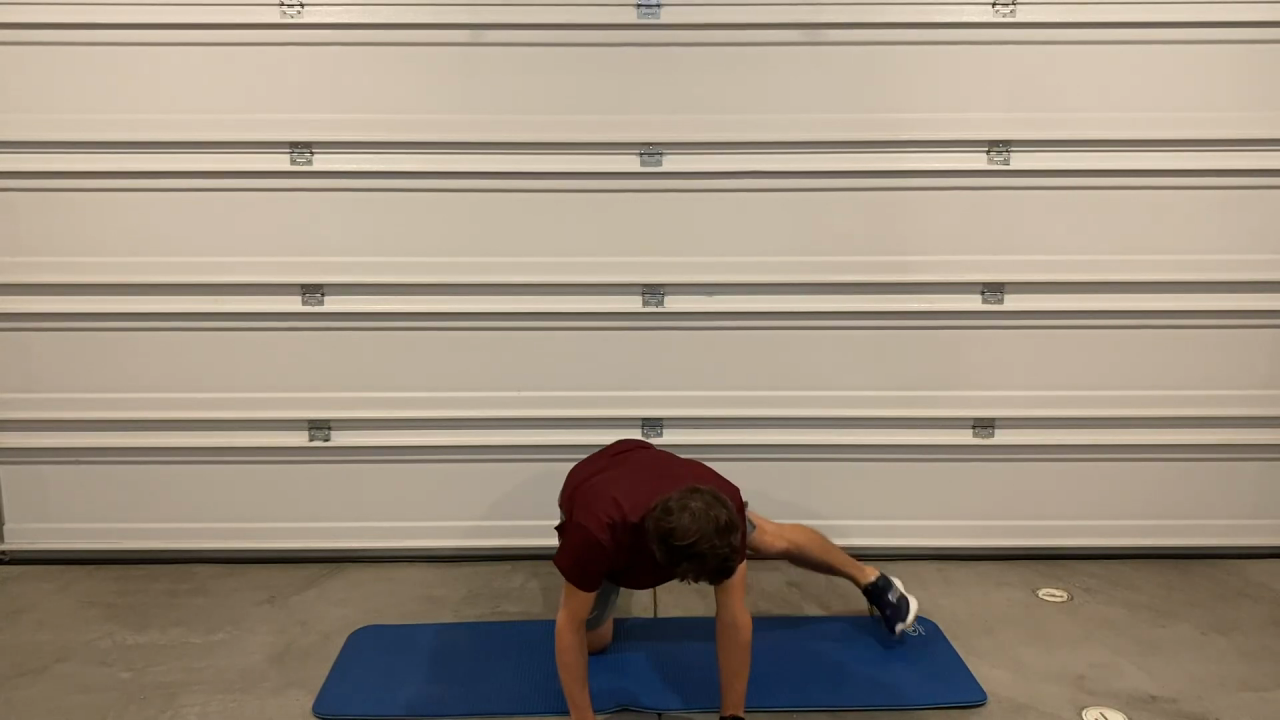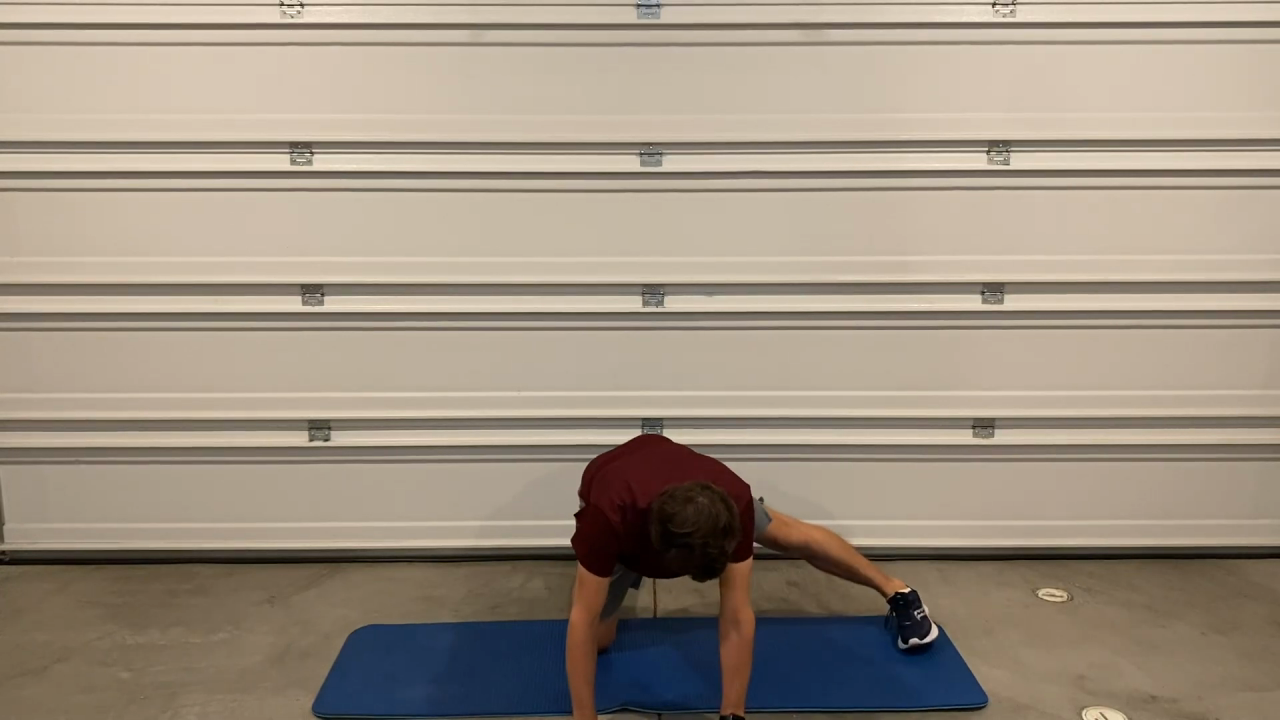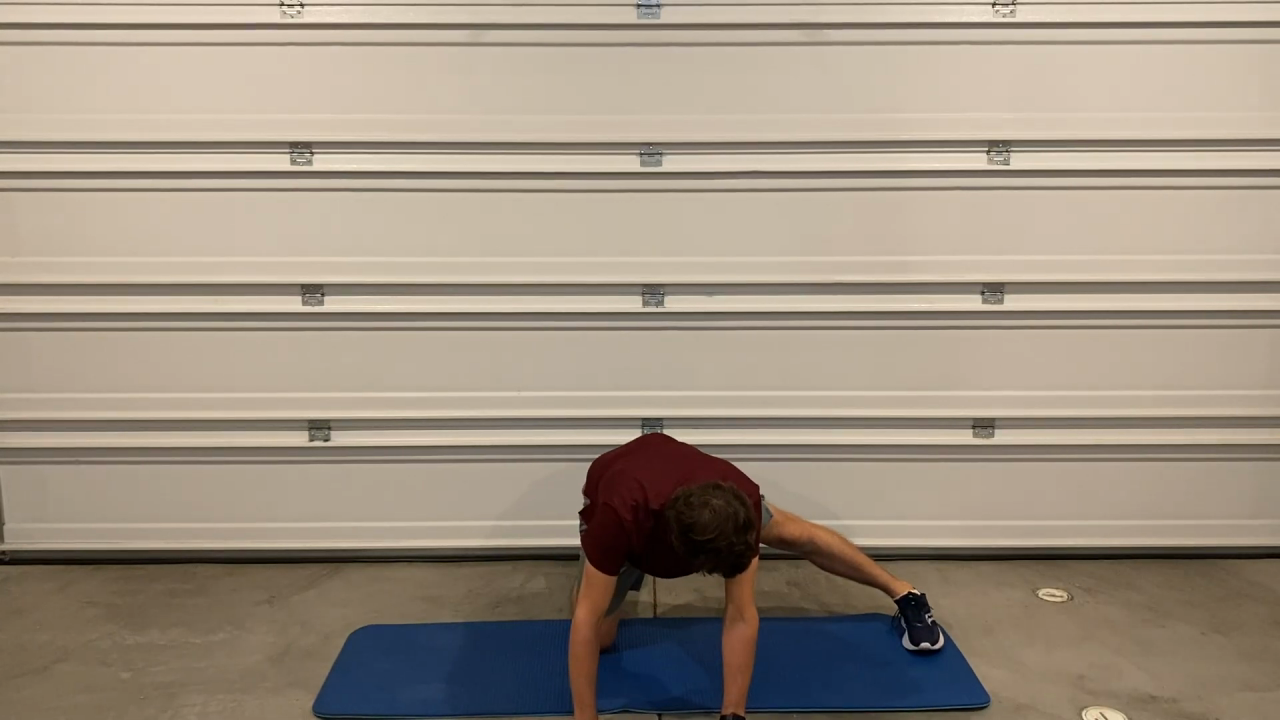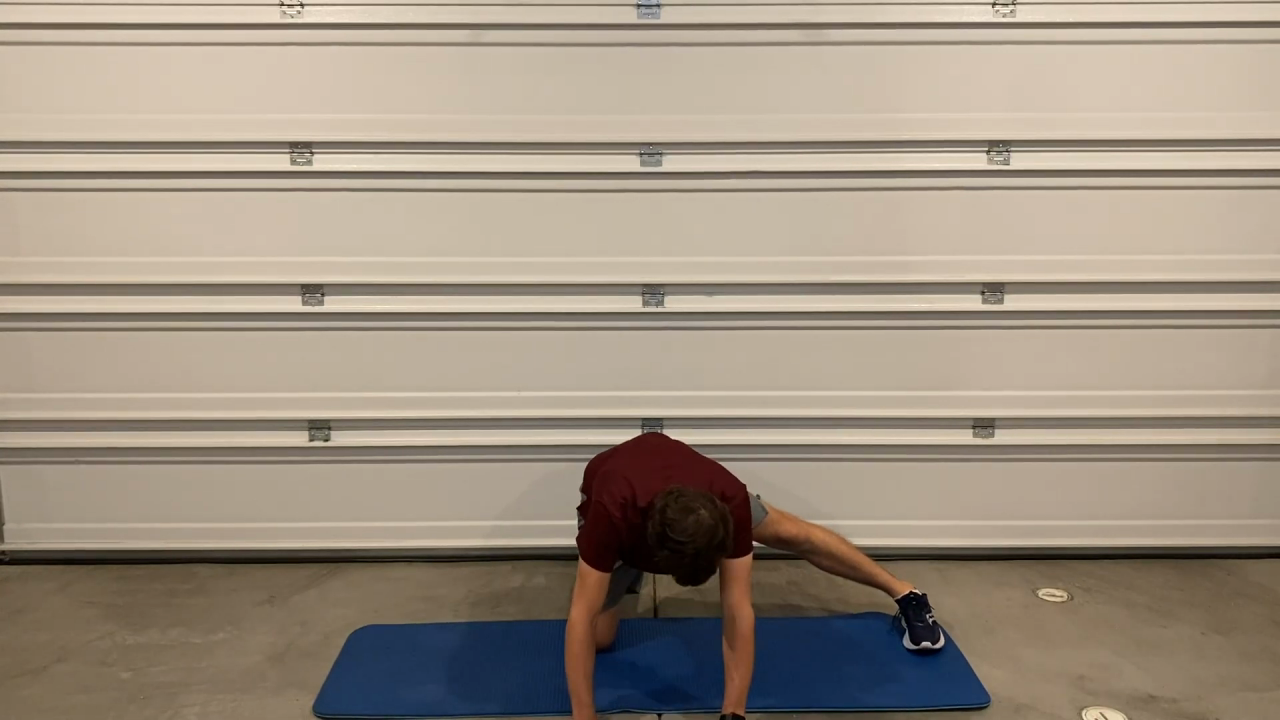
dt=0.7s
person 1, frame 1
left shoulder: (721, 505)
right shoulder: (597, 531)
left elbow: (733, 617)
right elbow: (569, 627)
left knee: (774, 542)
right knee: (594, 639)
left ankle: (868, 579)
person 1, frame 2
left shoulder: (732, 503)
right shoulder: (610, 515)
left elbow: (737, 615)
right elbow: (583, 621)
left hip: (684, 479)
left knee: (789, 535)
right knee: (599, 636)
left ankle: (896, 592)
person 1, frame 3
left shoulder: (739, 501)
right shoulder: (621, 515)
left elbow: (741, 615)
right elbow: (587, 622)
left hip: (683, 475)
right hip: (613, 489)
left knee: (791, 533)
right knee: (600, 635)
left ankle: (903, 593)
right ankle: (620, 573)
person 1, frame 4
left shoulder: (728, 501)
right shoulder: (613, 512)
left elbow: (738, 612)
right elbow: (581, 620)
left hip: (680, 476)
right hip: (620, 501)
left knee: (788, 533)
right knee: (600, 635)
left ankle: (904, 593)
right ankle: (624, 573)
